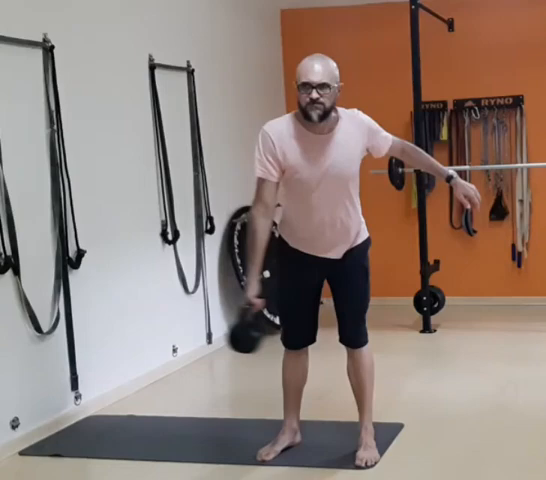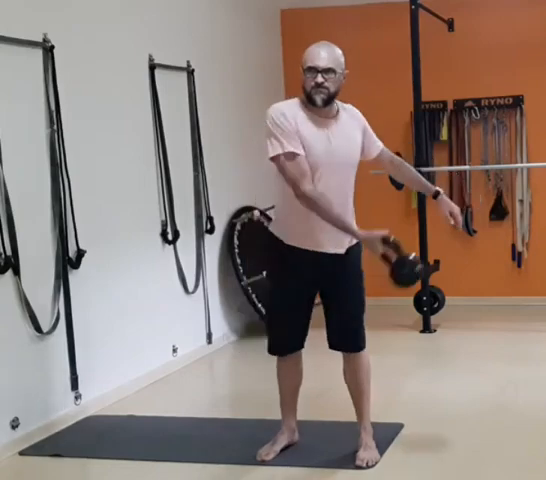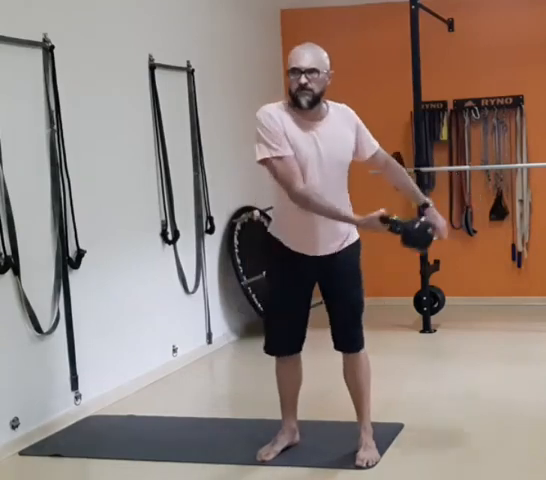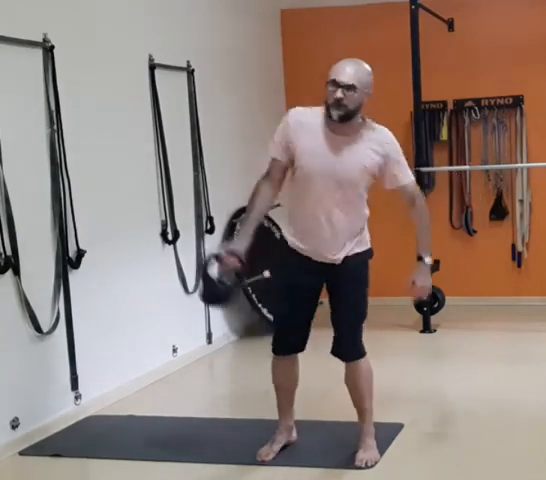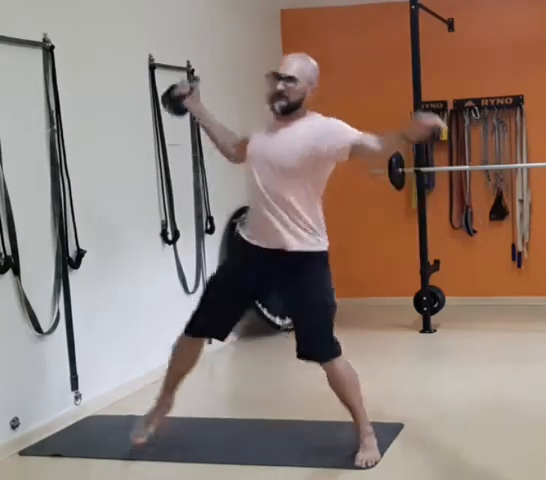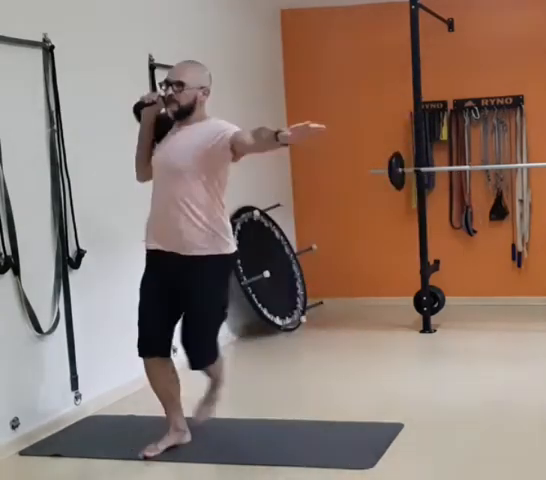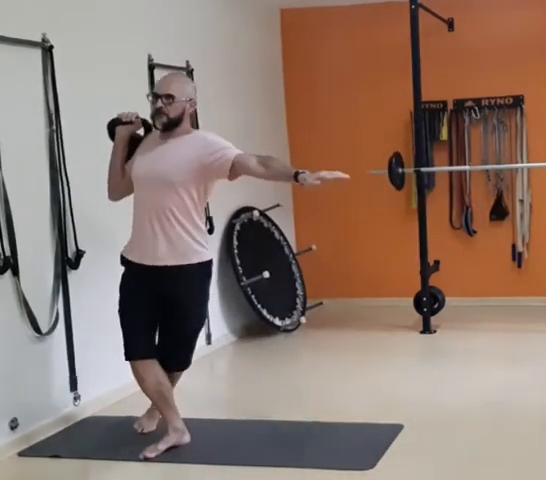
dt=0.4s
person 1, frame 1
left shoulder: (357, 124)
right shoulder: (274, 135)
left elbow: (402, 148)
right elbow: (262, 209)
left wrist: (452, 177)
right wrist: (252, 280)
left hip: (350, 249)
right hip: (297, 251)
left knee: (356, 339)
right knee: (294, 342)
left ankle: (366, 433)
right ankle: (290, 428)
person 1, frame 2
left shoulder: (353, 118)
right shoulder: (282, 116)
left elbow: (390, 161)
right elbow: (304, 189)
left wrist: (436, 194)
right wrist: (359, 232)
left hip: (343, 250)
right hip: (293, 250)
left knee: (352, 344)
right knee: (285, 344)
left ankle: (366, 434)
right ankle: (288, 428)
person 1, frame 3
left shoulder: (345, 117)
right shoulder: (270, 118)
left elbow: (386, 164)
right elbow: (296, 189)
left wrist: (427, 205)
right wrist: (356, 220)
left hip: (340, 249)
right hip: (289, 250)
left knee: (352, 344)
right knee: (285, 346)
left ankle: (366, 434)
right ankle: (288, 429)
person 1, frame 4
left shoulder: (382, 142)
right shoulder: (297, 122)
left elbow: (415, 199)
right elbow: (271, 182)
left wrist: (424, 260)
right wrist: (243, 238)
left hip: (350, 256)
right hip: (300, 252)
left knee: (350, 349)
right knee: (284, 347)
left ankle: (368, 436)
right ankle: (286, 428)
person 1, frame 5
left shoulder: (324, 130)
right shoulder: (266, 123)
left elbow: (375, 146)
right elbow: (236, 151)
left wrist: (410, 135)
right wrist: (198, 109)
left hip: (302, 254)
right hip: (252, 248)
left knee: (324, 352)
right knee: (196, 331)
left ankle: (365, 433)
right ankle: (161, 409)
person 1, frame 6
left shoulder: (215, 132)
right shoulder: (170, 133)
left elbow: (249, 139)
right elbow: (142, 171)
left wrist: (281, 137)
right wrist: (147, 121)
left hip: (207, 257)
right hip: (161, 256)
left knee: (201, 350)
right knee: (152, 349)
left ankle: (215, 387)
right ankle: (177, 427)
person 1, frame 7
left shoulder: (205, 146)
right shoulder: (147, 145)
left elbow: (254, 164)
right elbow: (116, 191)
left wrist: (299, 175)
right wrist: (121, 141)
left hip: (187, 268)
right hip: (139, 266)
left knee: (175, 355)
right knee: (139, 354)
left ankle: (159, 407)
right ankle: (175, 428)
